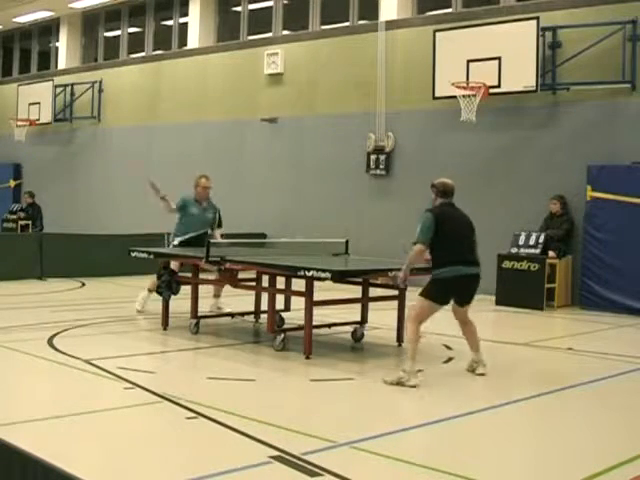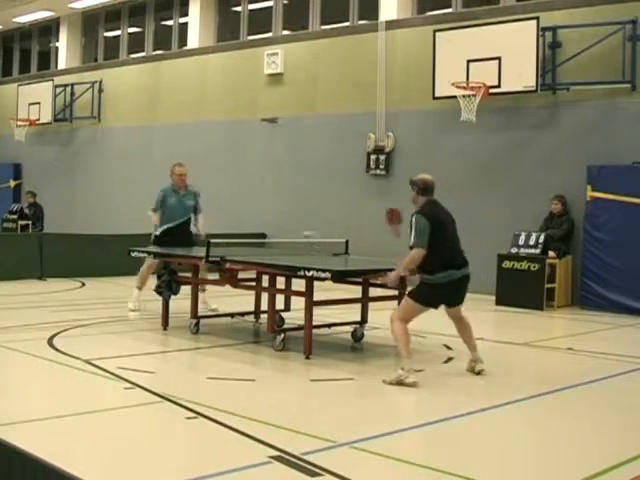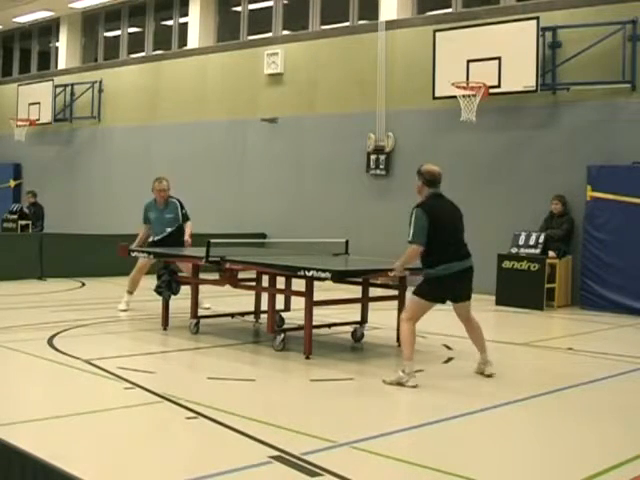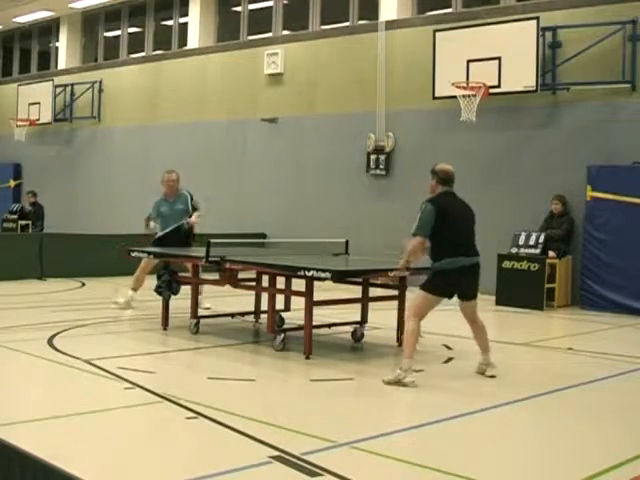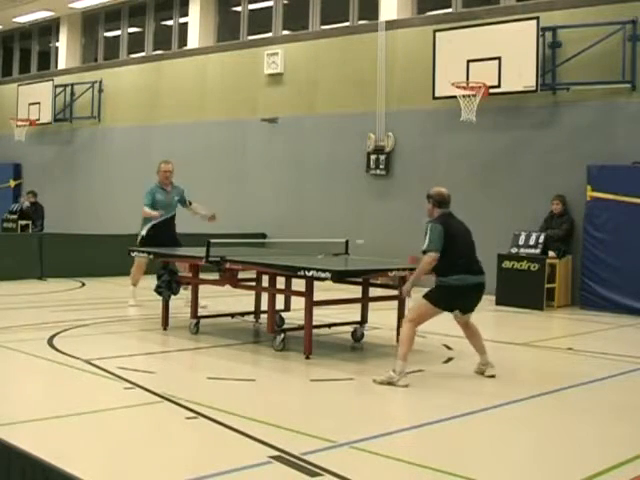
dt=0.3s
person 1, frame 1
left shoulder: (432, 214)
right shoulder: (465, 218)
left elbow: (420, 248)
left wrist: (405, 269)
left hip: (447, 276)
right hip: (472, 274)
left knee: (414, 320)
right knee: (462, 316)
left ankle: (408, 372)
right ankle: (478, 361)
person 1, frame 2
left shoulder: (421, 215)
right shoulder: (444, 213)
left elbow: (419, 252)
left wrist: (397, 272)
left hip: (437, 280)
right hip: (461, 275)
left knee: (398, 318)
right knee: (456, 315)
left ankle: (406, 371)
right ankle: (476, 360)
person 1, frame 3
left shoulder: (422, 209)
right shoulder: (453, 207)
left elbow: (417, 248)
left wrist: (399, 265)
left hip: (439, 275)
right hip: (463, 269)
left knee: (407, 319)
right knee: (466, 317)
left ankle: (407, 373)
right ankle: (485, 362)
person 1, frame 4
left shoulder: (432, 204)
right shoulder: (465, 207)
left elbow: (418, 241)
left wrist: (404, 261)
right wrist: (429, 247)
left hip: (446, 270)
right hip: (471, 267)
left knee: (413, 315)
right knee: (472, 316)
left ankle: (405, 370)
right ankle: (487, 363)
person 1, frame 5
left shoulder: (436, 224)
right shoulder: (459, 225)
left elbow: (432, 257)
left wrist: (411, 281)
right wrist: (429, 270)
left hip: (453, 285)
right hip: (477, 284)
left knee: (410, 320)
right knee: (463, 321)
left ankle: (398, 372)
right ankle: (486, 364)
person 2, frame 1
left shoulder: (214, 208)
right shoulder: (187, 200)
left elbow: (216, 229)
right elbow: (172, 209)
left wrist: (218, 241)
right wrist: (163, 198)
right hip: (181, 243)
right knee: (169, 271)
left ankle: (216, 304)
right ankle: (145, 296)
person 2, frame 2
left shoulder: (193, 194)
right shoulder: (165, 192)
left elbow: (198, 213)
right elbow: (154, 211)
left wrist: (200, 229)
right wrist: (155, 221)
left hip: (184, 235)
right hip: (164, 234)
left knee: (201, 264)
right knee: (150, 264)
left ankle: (203, 300)
right ankle: (135, 297)
person 2, frame 3
left shoulder: (176, 203)
right shoulder: (148, 207)
left elbow: (187, 222)
right elbow: (147, 226)
left wrist: (187, 235)
right wrist: (137, 242)
left hip: (176, 243)
right hip: (156, 243)
left knee: (191, 270)
right knee: (139, 268)
right ankle: (126, 300)
person 2, frame 4
left shoulder: (186, 196)
right shoulder: (159, 203)
left elbow: (197, 213)
right elbow: (154, 223)
left wrist: (193, 220)
right wrist: (151, 226)
left hip: (182, 241)
right hip: (163, 240)
right knee: (144, 267)
right ankle: (129, 298)
person 2, frame 5
left shoulder: (178, 191)
right shoulder: (152, 191)
left elbow: (190, 206)
right elbow: (144, 211)
left wrist: (206, 215)
right wrist: (155, 214)
left hip: (169, 234)
right hip: (150, 233)
left knee: (183, 264)
right knee: (139, 264)
right ankle: (133, 294)
